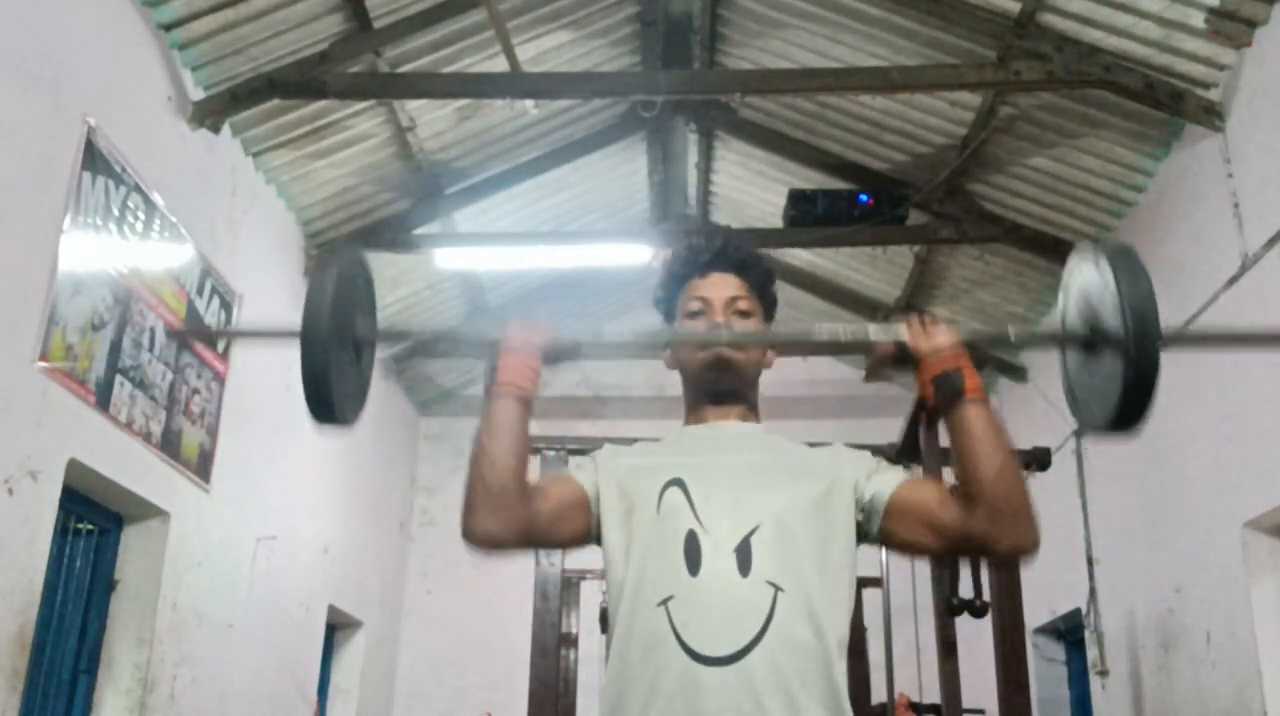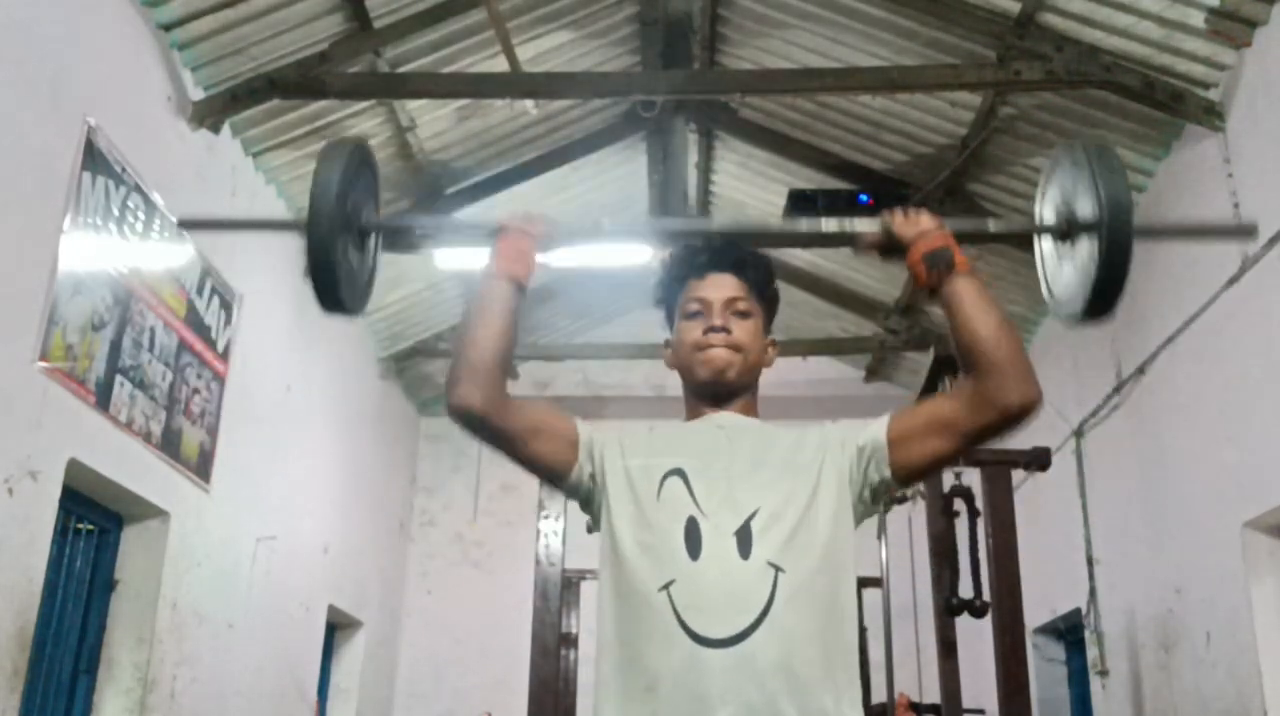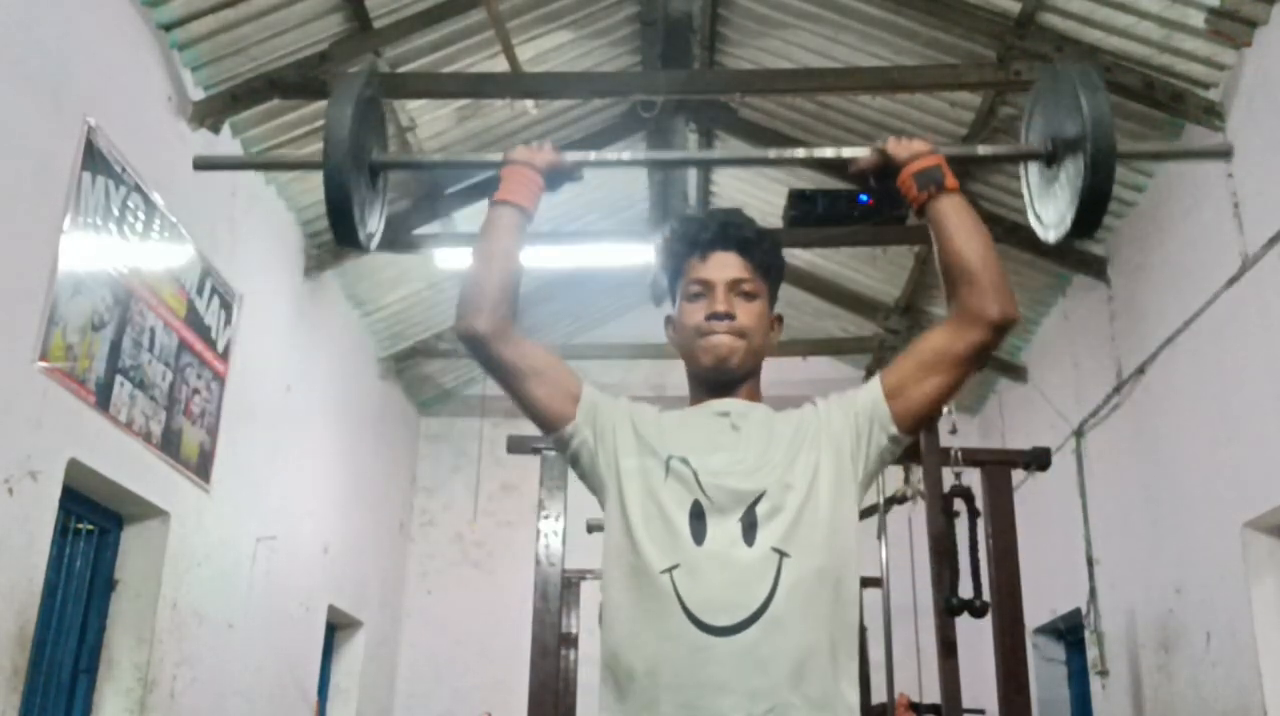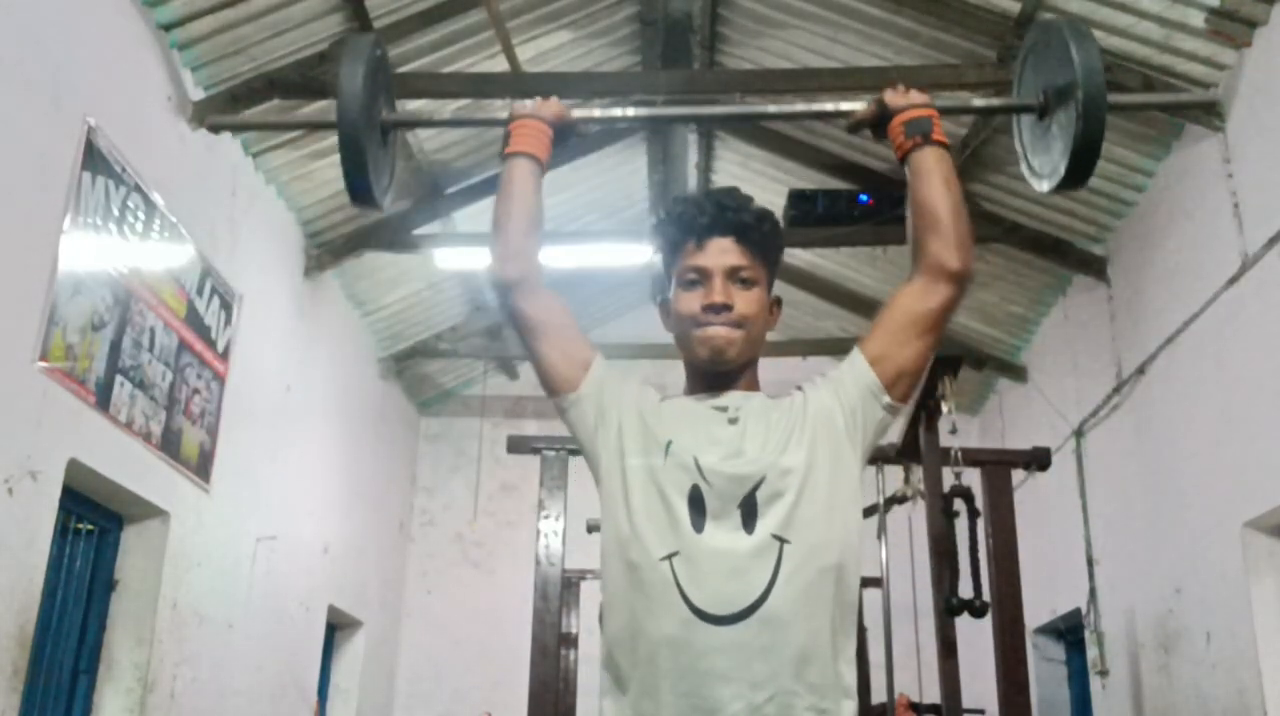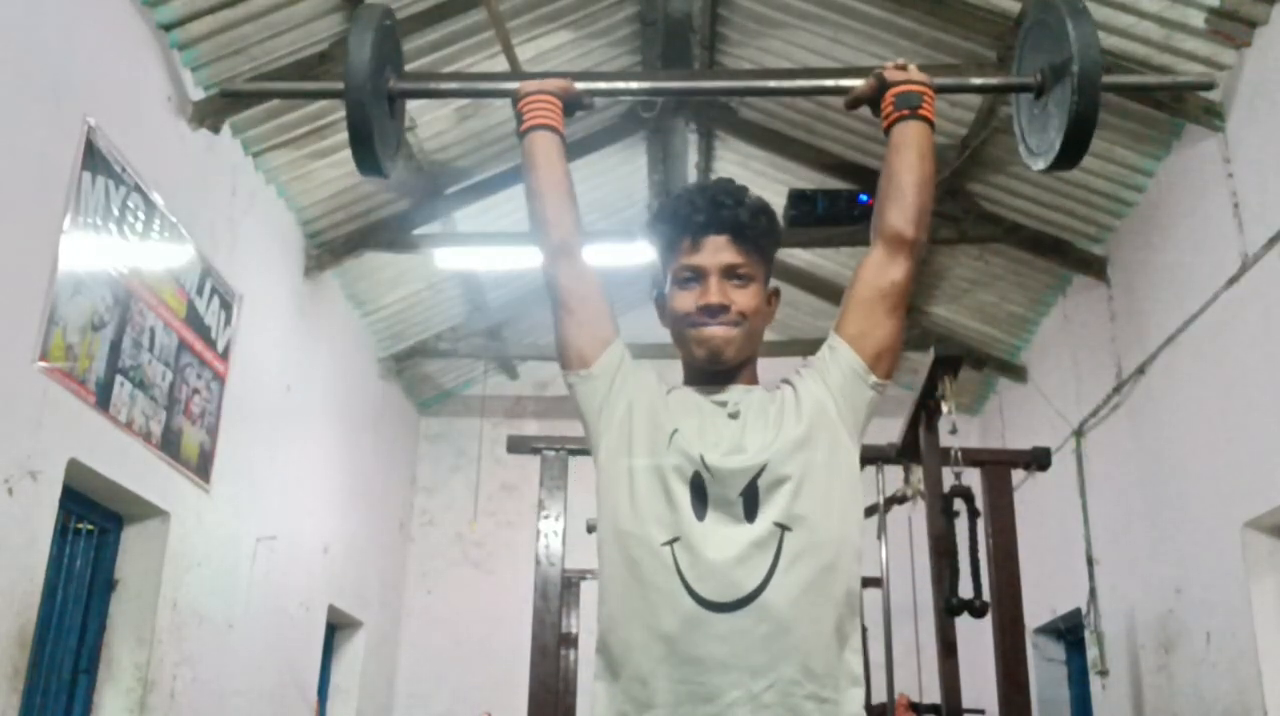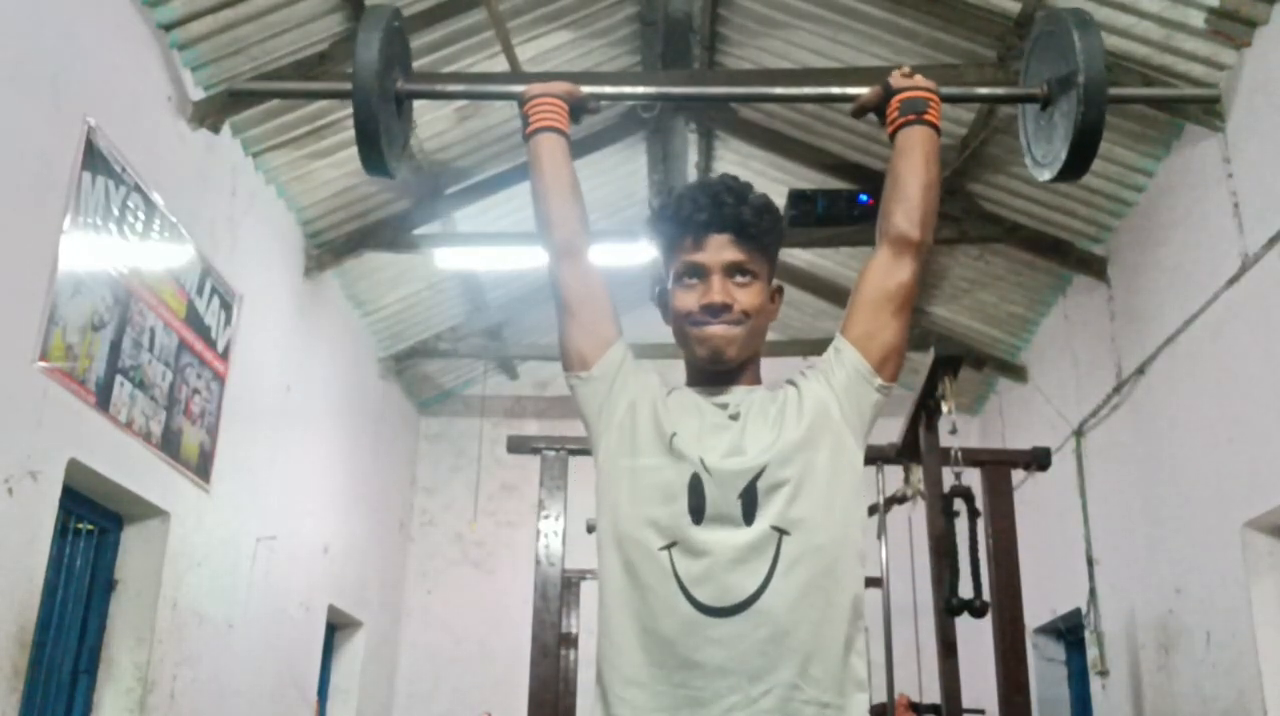
dt=0.2s
person 1, frame 1
left shoulder: (838, 472)
right shoulder: (618, 472)
left elbow: (1006, 533)
right elbow: (493, 523)
left wrist: (953, 377)
right wrist: (514, 375)
person 1, frame 2
left shoulder: (836, 455)
right shoulder: (618, 457)
left elbow: (1008, 394)
right elbow: (475, 400)
left wrist: (939, 256)
right wrist: (510, 259)
person 1, frame 3
left shoulder: (836, 434)
right shoulder: (619, 436)
left elbow: (986, 313)
right elbow: (485, 328)
left wrist: (929, 179)
right wrist: (519, 185)
person 1, frame 4
left shoulder: (829, 419)
right shoulder: (622, 420)
left elbow: (943, 268)
right elbow: (516, 279)
left wrist: (920, 131)
right wrist: (528, 139)
person 1, frame 5
left shoulder: (824, 406)
right shoulder: (626, 409)
left elbow: (898, 240)
right elbow: (562, 252)
left wrist: (908, 106)
right wrist: (541, 114)
person 1, frame 6
left shoulder: (828, 407)
right shoulder: (628, 409)
left elbow: (903, 243)
right elbow: (569, 251)
left wrist: (914, 112)
right wrist: (548, 117)
